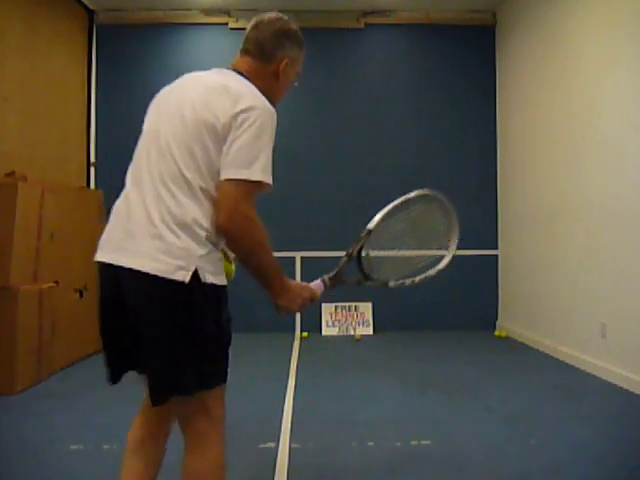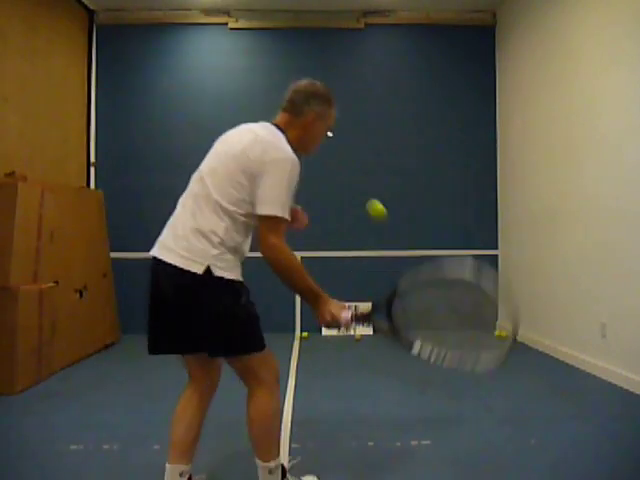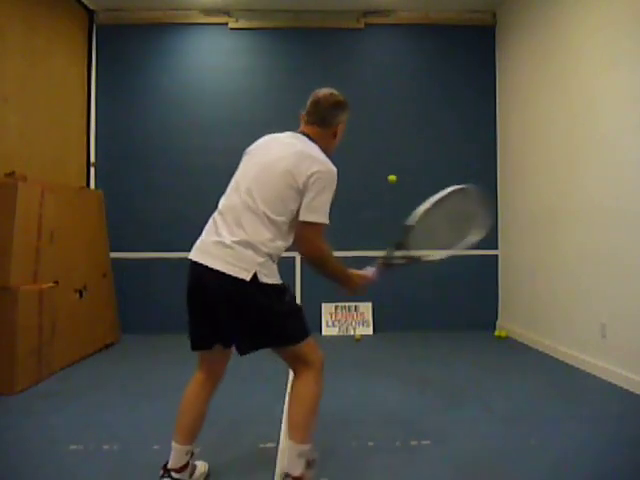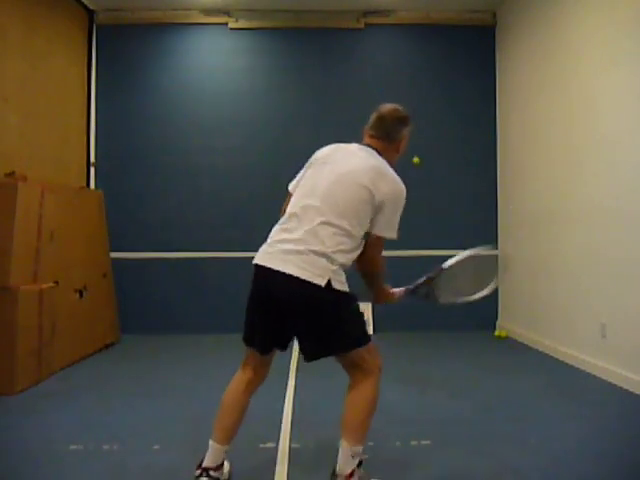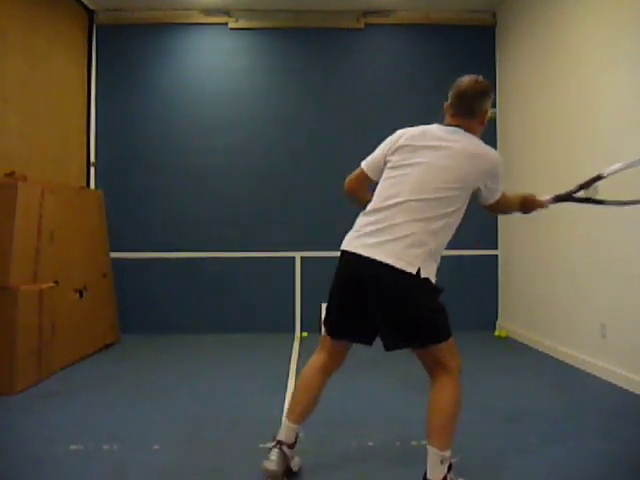
dt=0.7s
person 1, frame 1
left shoulder: (178, 88)
right shoulder: (254, 108)
right elbow: (233, 217)
right wrist: (279, 287)
left hip: (119, 259)
right hip: (176, 274)
left knee: (160, 404)
right knee: (203, 423)
person 1, frame 2
left shoulder: (244, 132)
right shoulder: (281, 157)
right elbow: (271, 246)
left wrist: (277, 209)
right wrist: (318, 301)
left hip: (169, 262)
right hip: (205, 271)
left knee: (202, 379)
right knee: (263, 378)
person 1, frame 3
left shoulder: (265, 142)
right shoulder: (321, 168)
right elbow: (310, 248)
right wrist: (348, 278)
left hip: (203, 262)
right hip: (247, 275)
left knee: (210, 370)
right knee: (309, 363)
person 1, frame 4
left shoulder: (326, 153)
right shoulder: (392, 186)
right elbow: (370, 259)
right wrist: (381, 291)
left hip: (268, 267)
right hip: (316, 283)
left knee: (252, 370)
right knee: (367, 369)
person 1, frame 5
left shoulder: (405, 136)
right shoulder: (486, 159)
left elbow: (353, 187)
right elbow: (499, 207)
right wrist: (528, 202)
left hip: (356, 254)
right hip: (403, 272)
left knee: (328, 356)
right knee: (447, 370)
